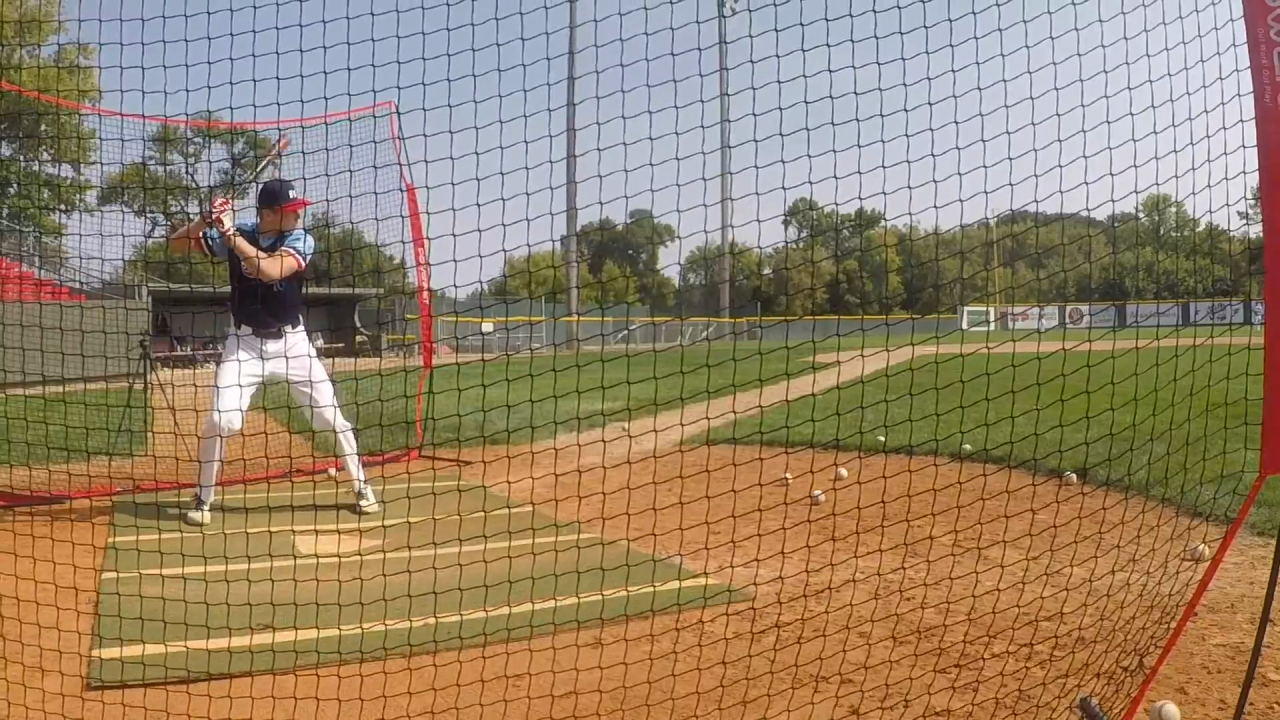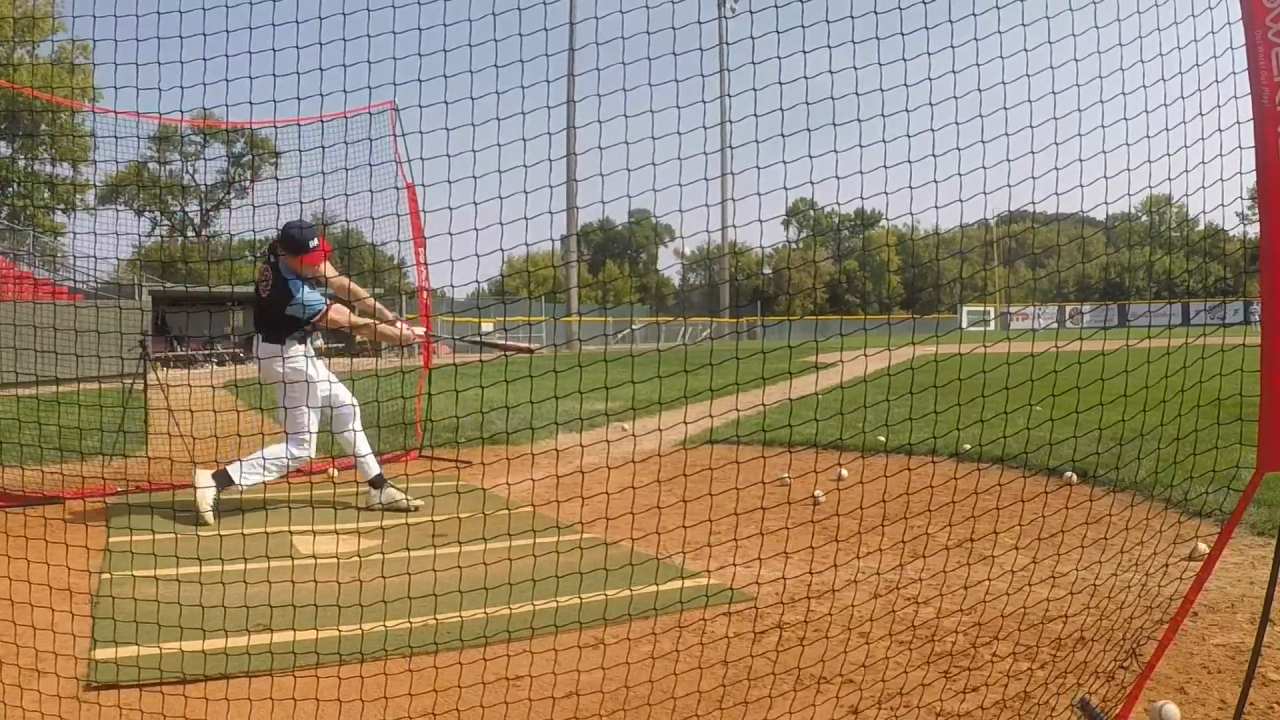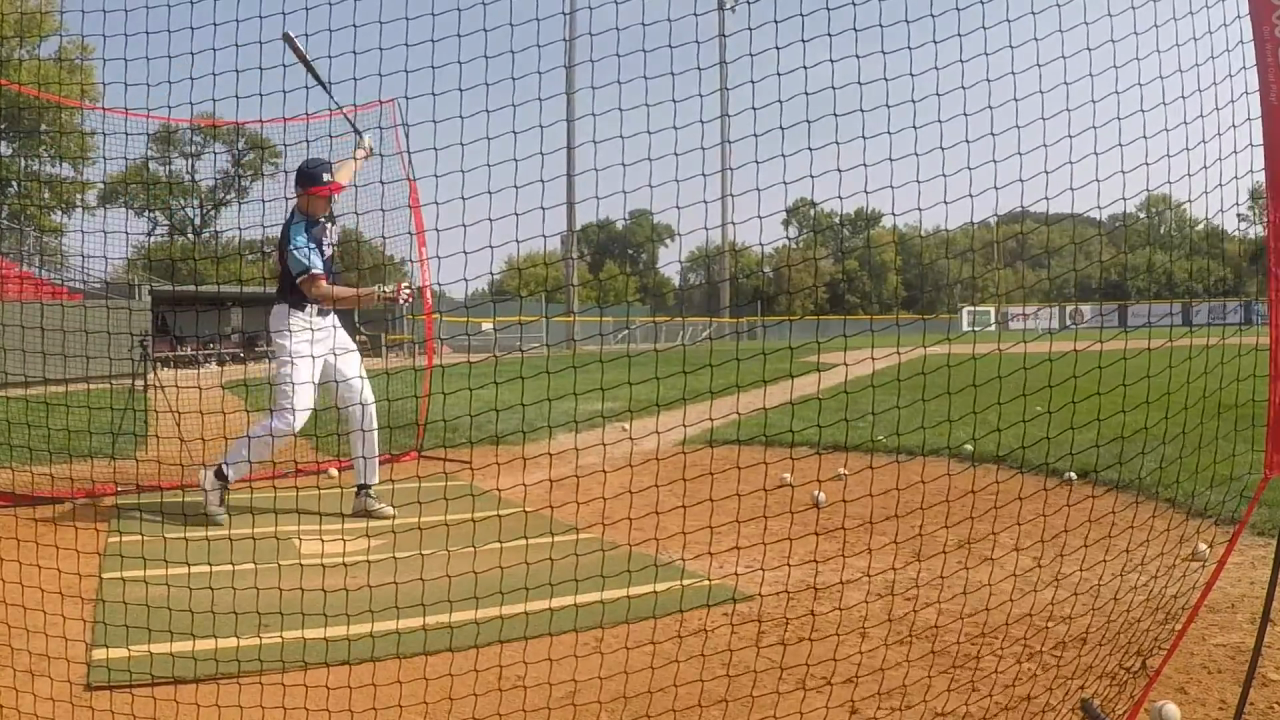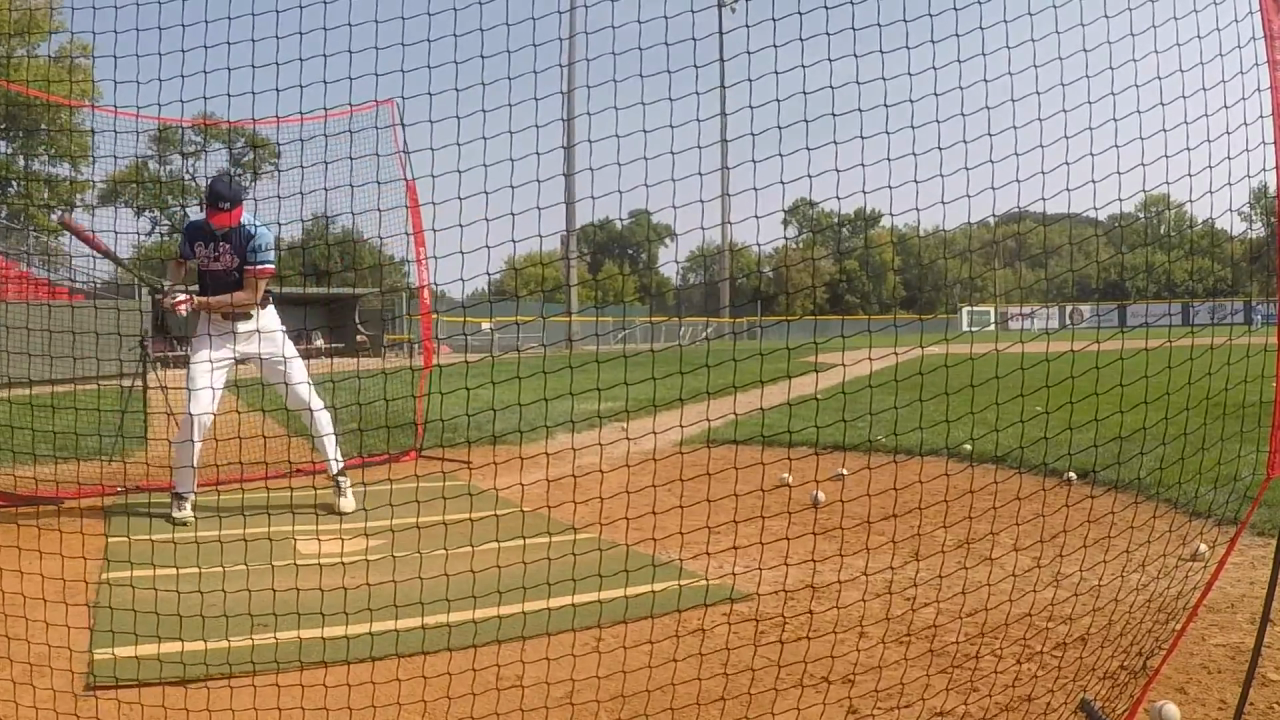
dt=1s
person 1, frame 1
left shoulder: (301, 240)
right shoulder: (238, 233)
left elbow: (270, 270)
right elbow: (175, 242)
left wrist: (229, 233)
right wrist: (207, 219)
left hip: (292, 340)
right hip: (245, 342)
left knee: (330, 416)
right knee: (221, 421)
left ankle: (361, 486)
right ankle: (203, 498)
person 1, frame 2
left shoulder: (295, 253)
right shoulder: (296, 293)
left elbow: (340, 282)
right elbow: (351, 323)
left wrist: (385, 314)
right wrist: (398, 335)
left hip: (293, 351)
right hip: (287, 356)
left knee: (347, 406)
right knee: (299, 448)
left ankle: (379, 489)
right ankle: (214, 480)
person 1, frame 3
left shoulder: (317, 209)
right shoulder: (298, 238)
left elbow: (341, 175)
right elbow: (323, 293)
left wrist: (360, 155)
right wrist: (381, 295)
left hip: (327, 321)
right hip: (297, 325)
left knee: (361, 403)
right knee: (289, 417)
left ankle: (364, 492)
right ankle: (220, 477)
person 1, frame 4
left shoulder: (258, 235)
right shoulder: (194, 230)
left elbow: (251, 296)
right elbow: (179, 263)
left wrist: (195, 301)
right wrist: (172, 288)
left hip: (260, 323)
right hip: (213, 328)
left knee: (307, 399)
right knee: (196, 414)
left ankle: (339, 476)
right ankle: (182, 494)
